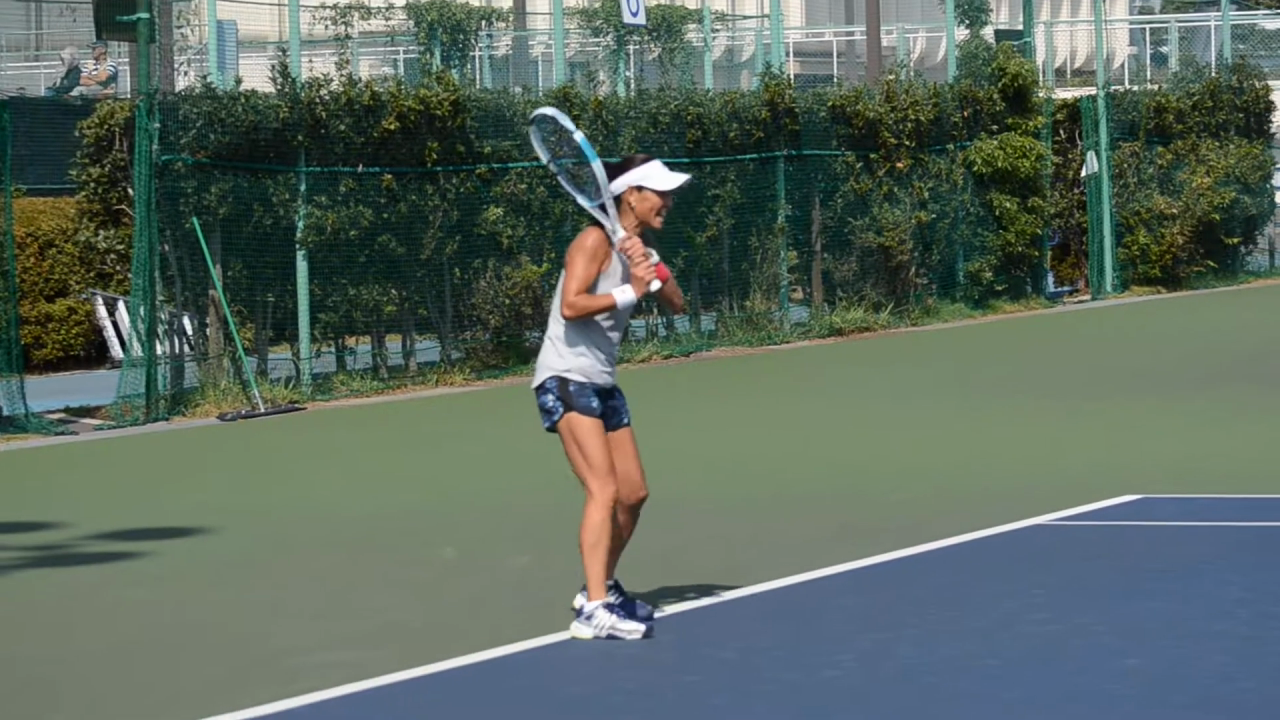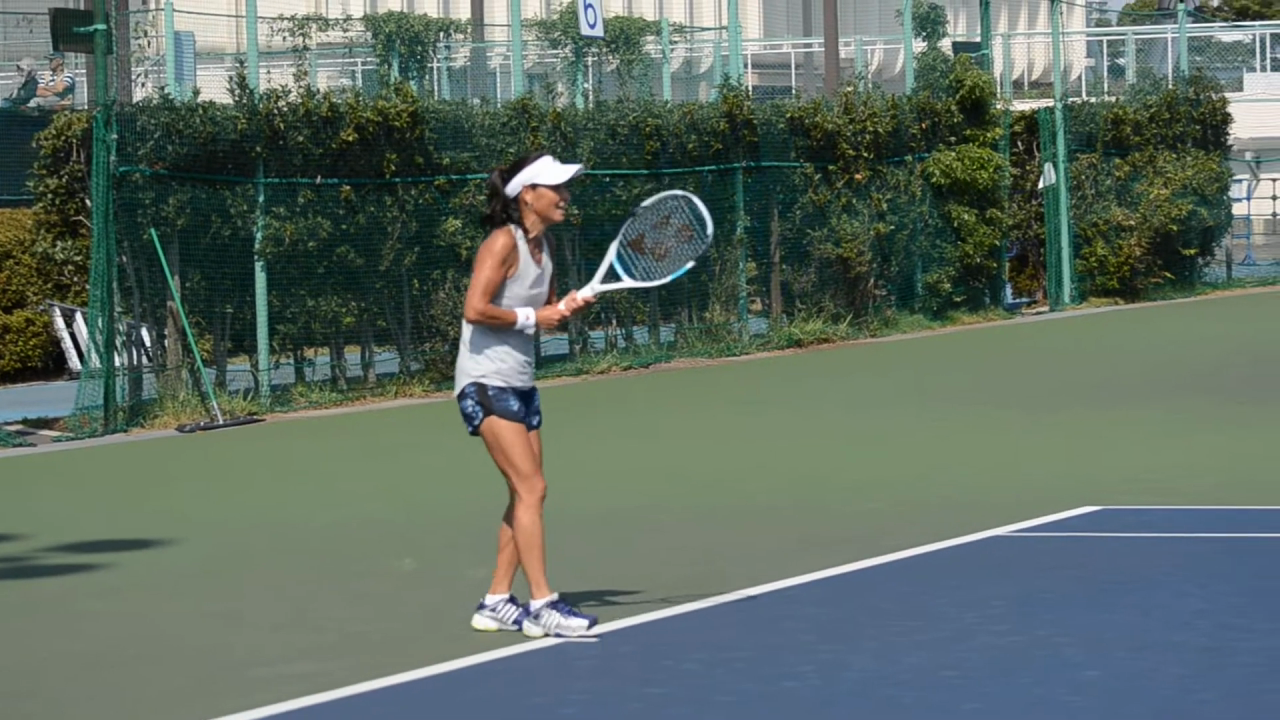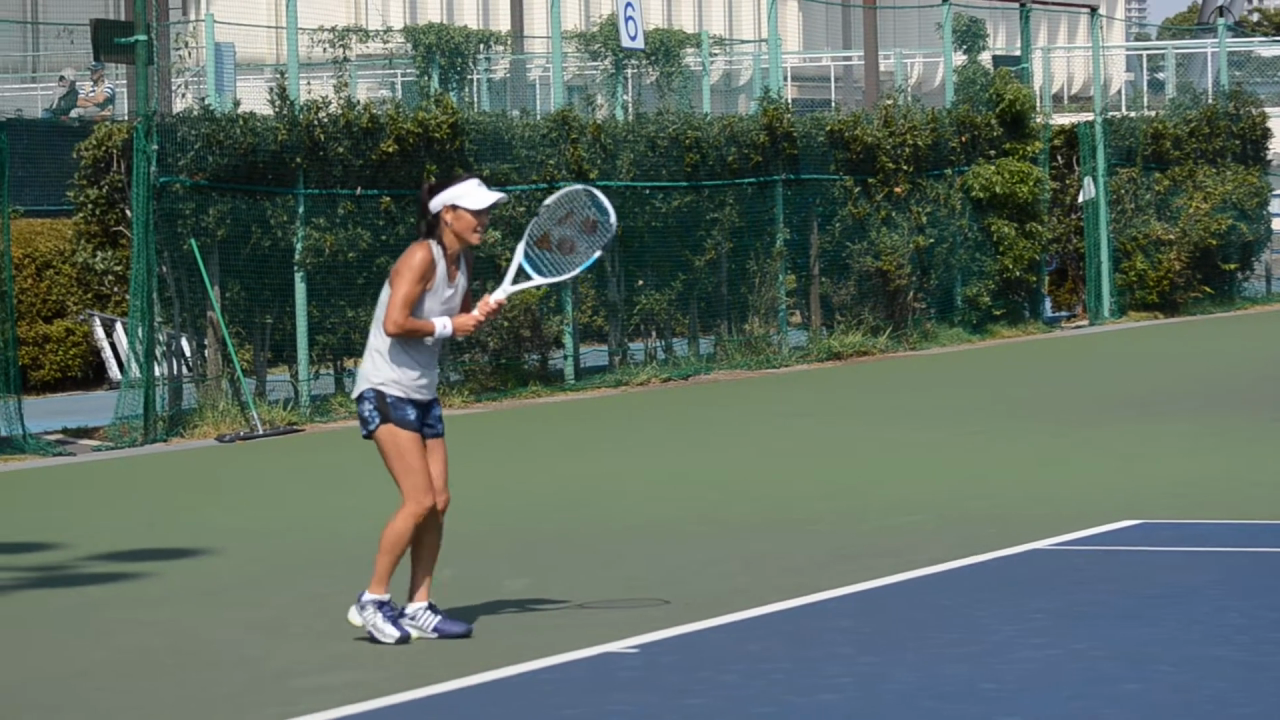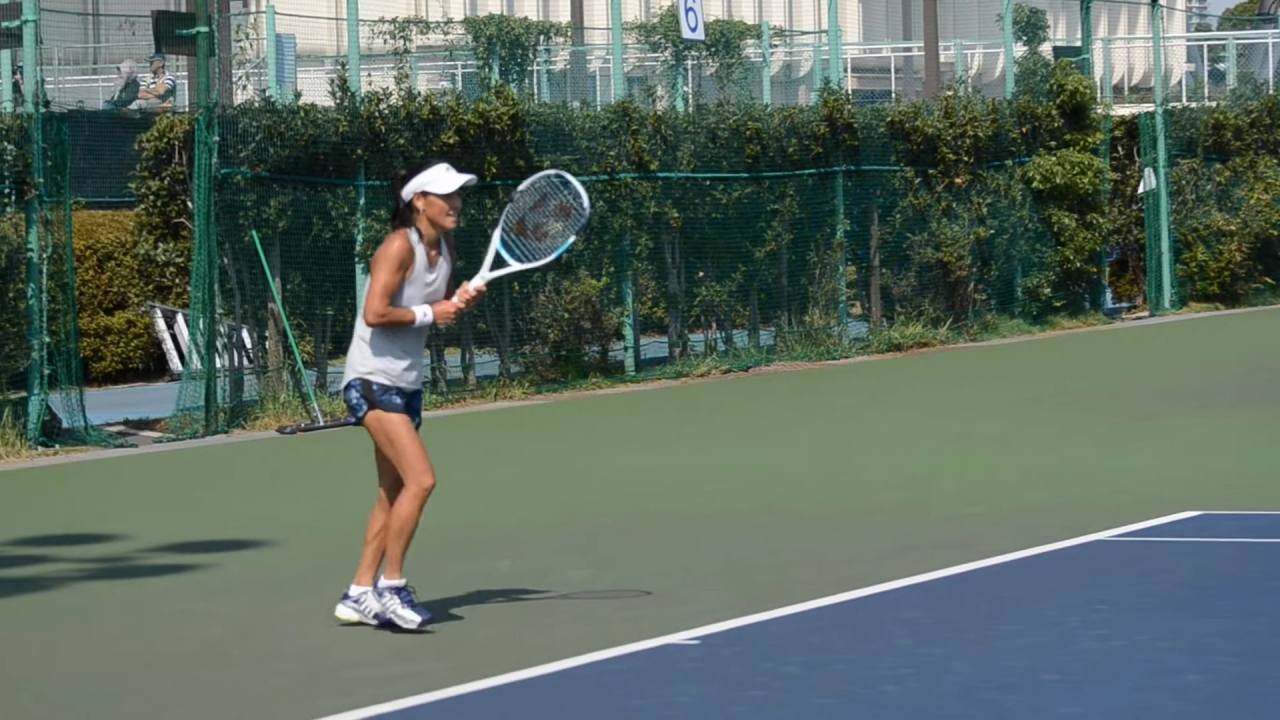
dt=0.7s
person 1, frame 1
left shoulder: (638, 245)
right shoulder: (594, 239)
left elbow: (677, 303)
right elbow: (570, 305)
left wrist: (650, 266)
right wrist: (630, 292)
left hip: (602, 382)
right hip: (566, 380)
left knee: (634, 493)
right knee: (603, 491)
left ankle: (601, 588)
right ankle: (595, 610)
person 1, frame 2
left shoulder: (543, 245)
right shoulder: (502, 242)
left elbow: (545, 315)
right elbow: (474, 310)
left wrist: (568, 308)
right wrist: (530, 318)
left hip: (518, 383)
right hip: (485, 383)
left knee: (525, 494)
right knee: (531, 490)
left ankle: (496, 602)
right ankle: (542, 604)
person 1, frame 3
left shoulder: (463, 262)
right shoulder: (421, 256)
left elbow: (455, 321)
right elbow: (395, 325)
left wrist: (482, 313)
right wrist: (449, 326)
left hip: (422, 393)
right hip: (386, 390)
left knee: (437, 502)
right knee: (418, 502)
left ankle: (419, 608)
right ankle: (373, 597)
person 1, frame 4
left shoulder: (445, 246)
right shoulder: (399, 245)
left elbow: (438, 308)
right elbow: (374, 314)
left wrist: (460, 301)
right wrist: (429, 314)
left hip: (406, 382)
right hip: (373, 380)
left knee: (393, 495)
right knee: (421, 481)
left ankle: (361, 595)
right ankle: (391, 583)
